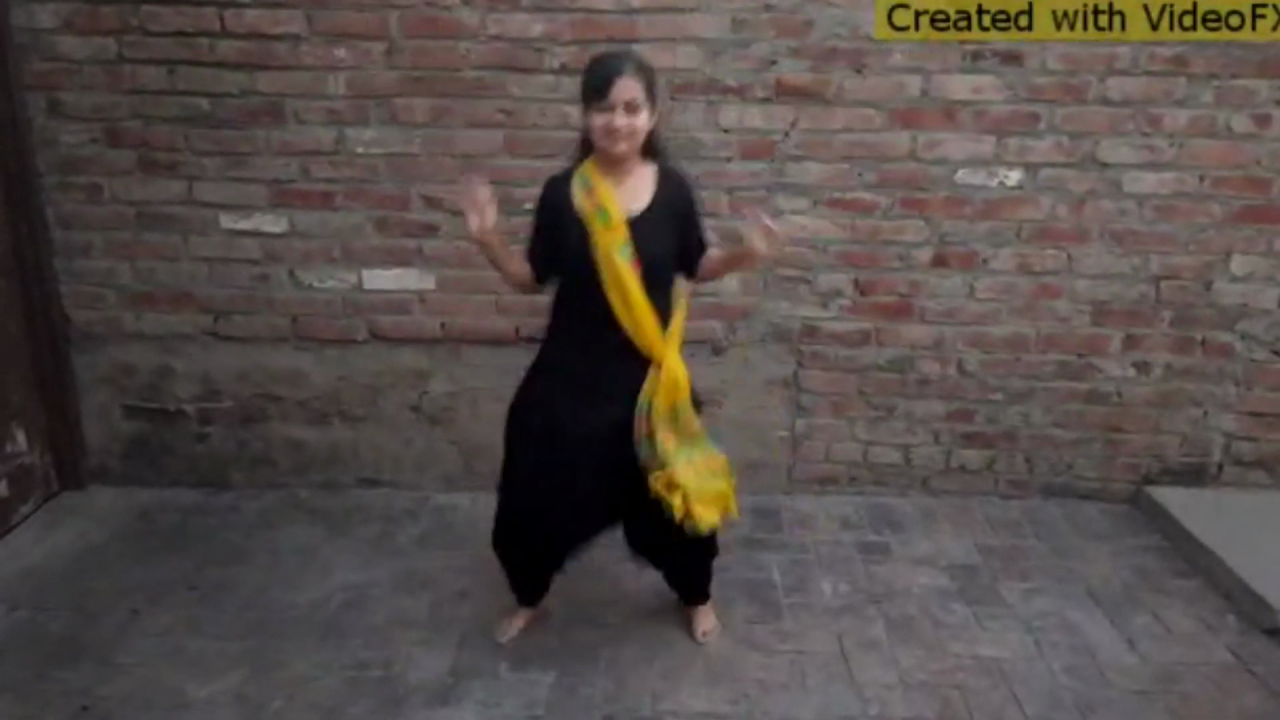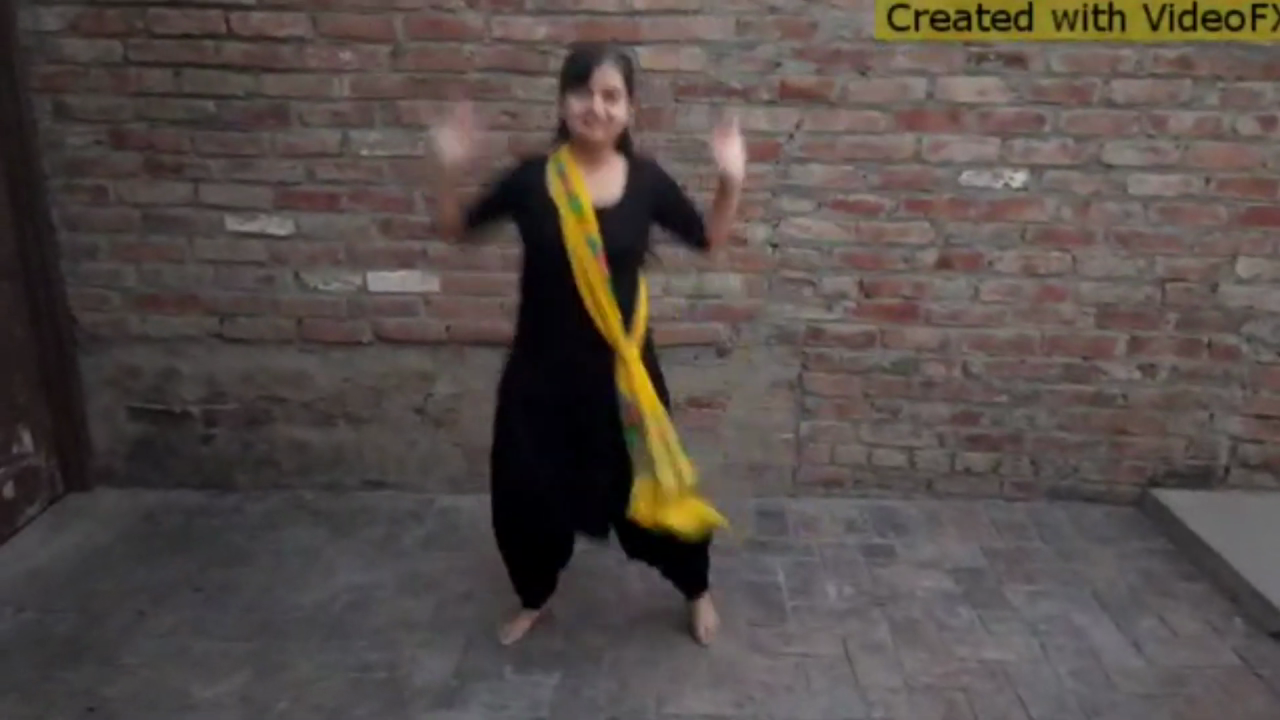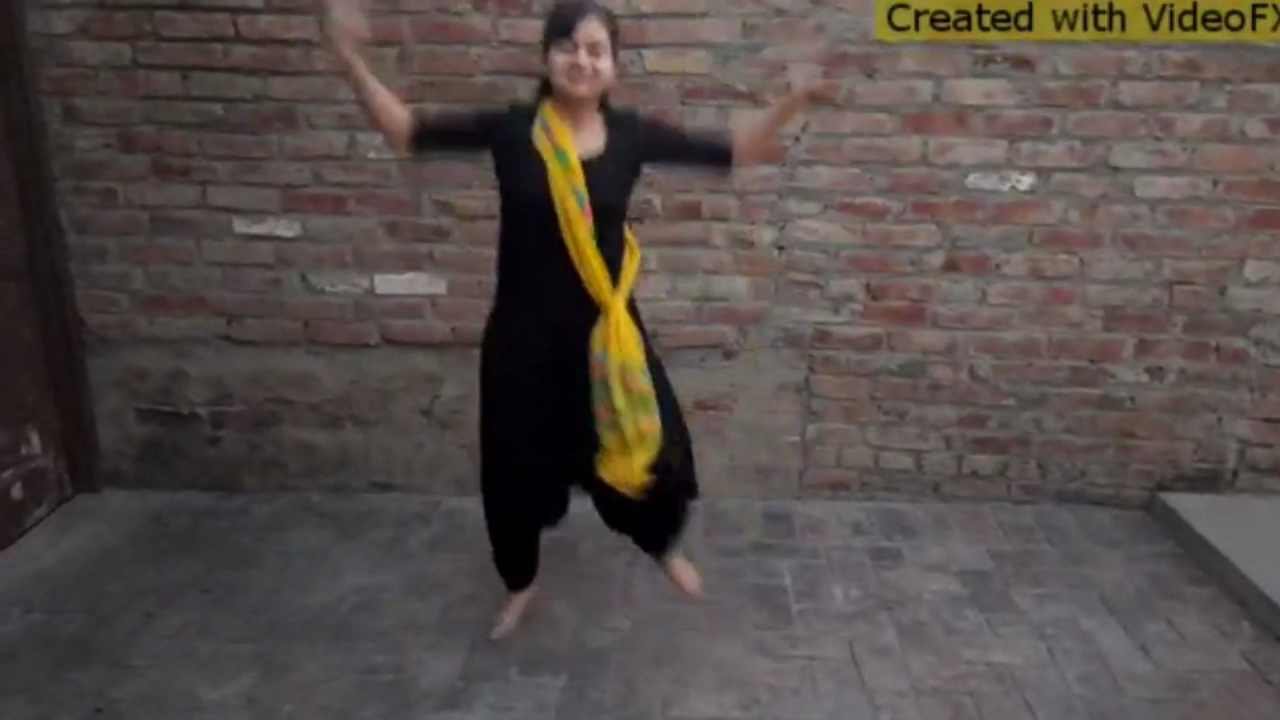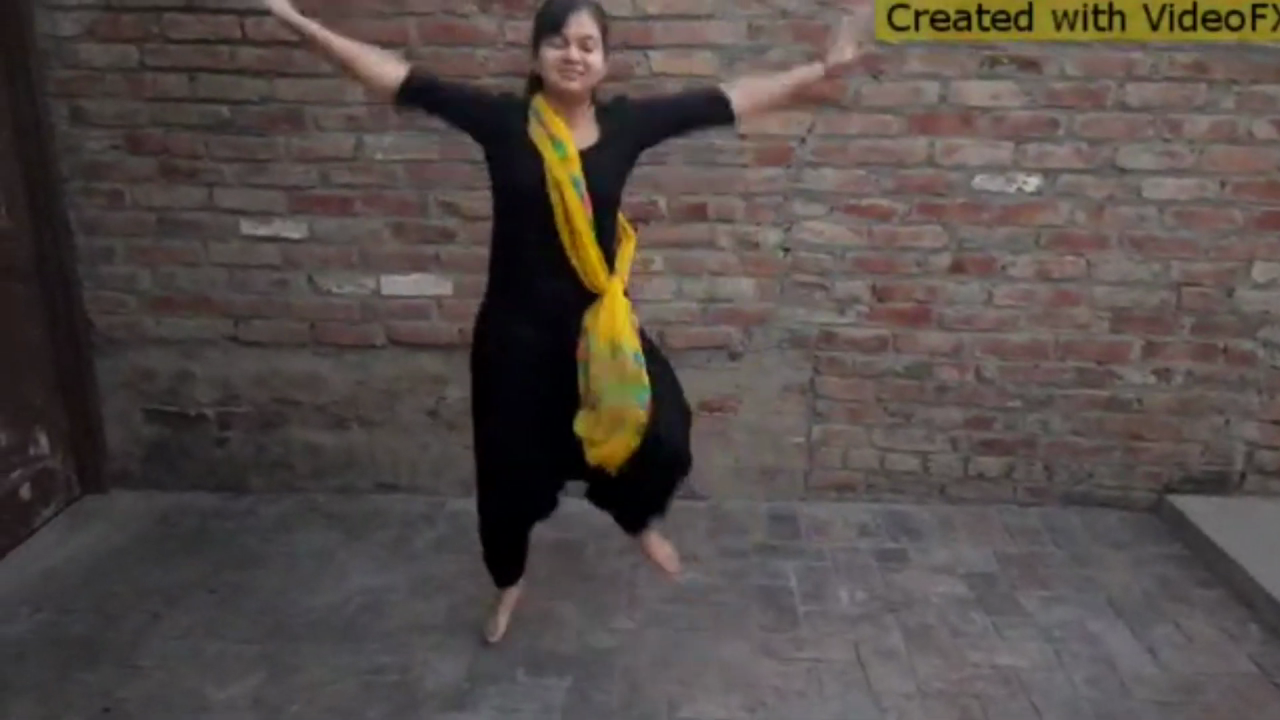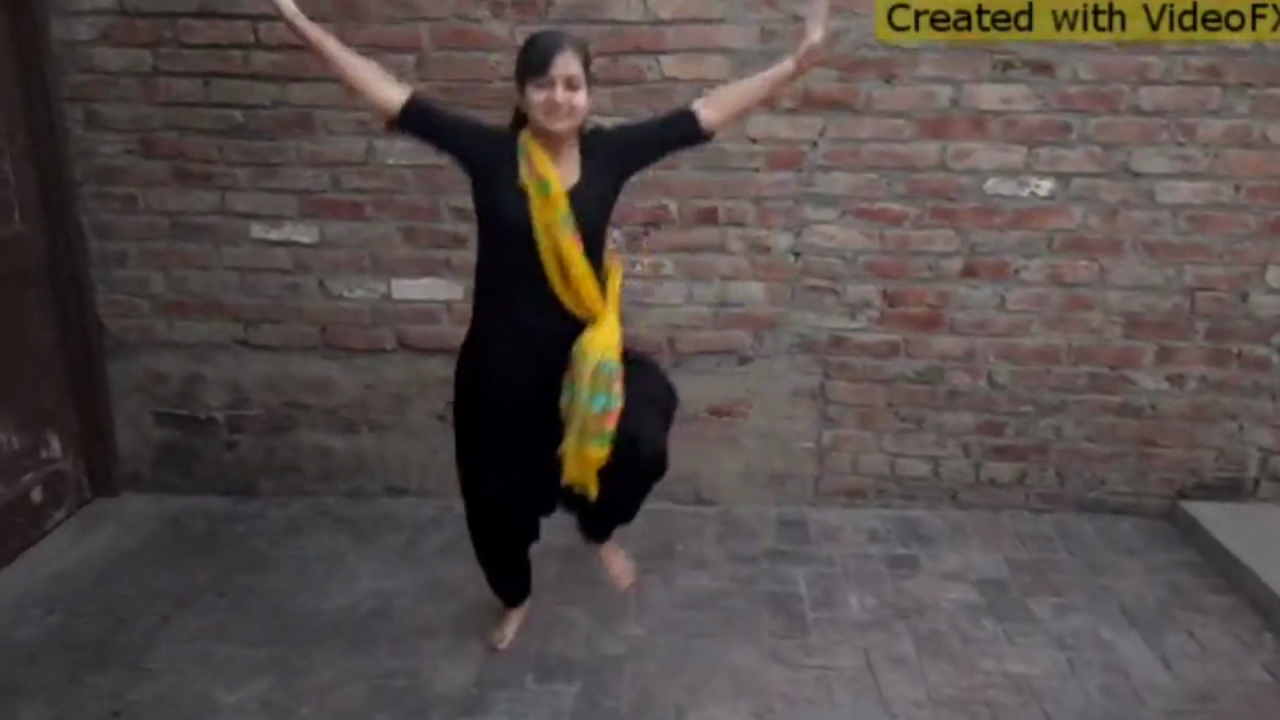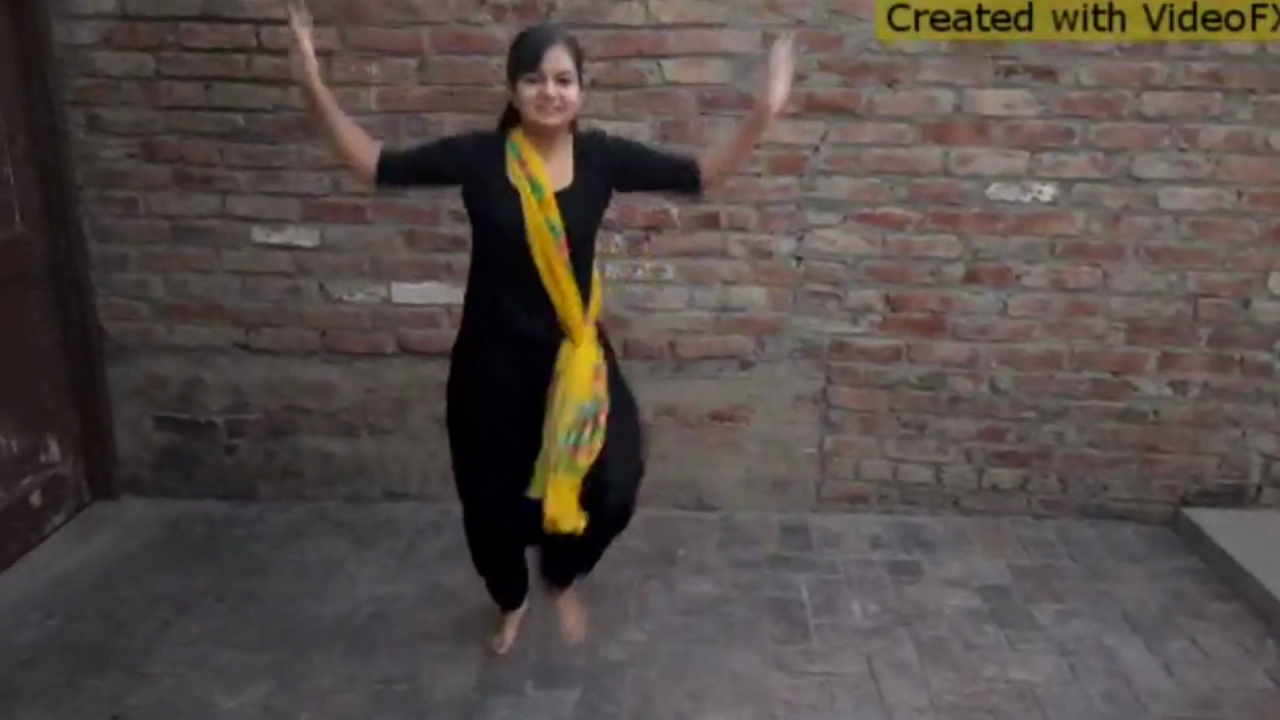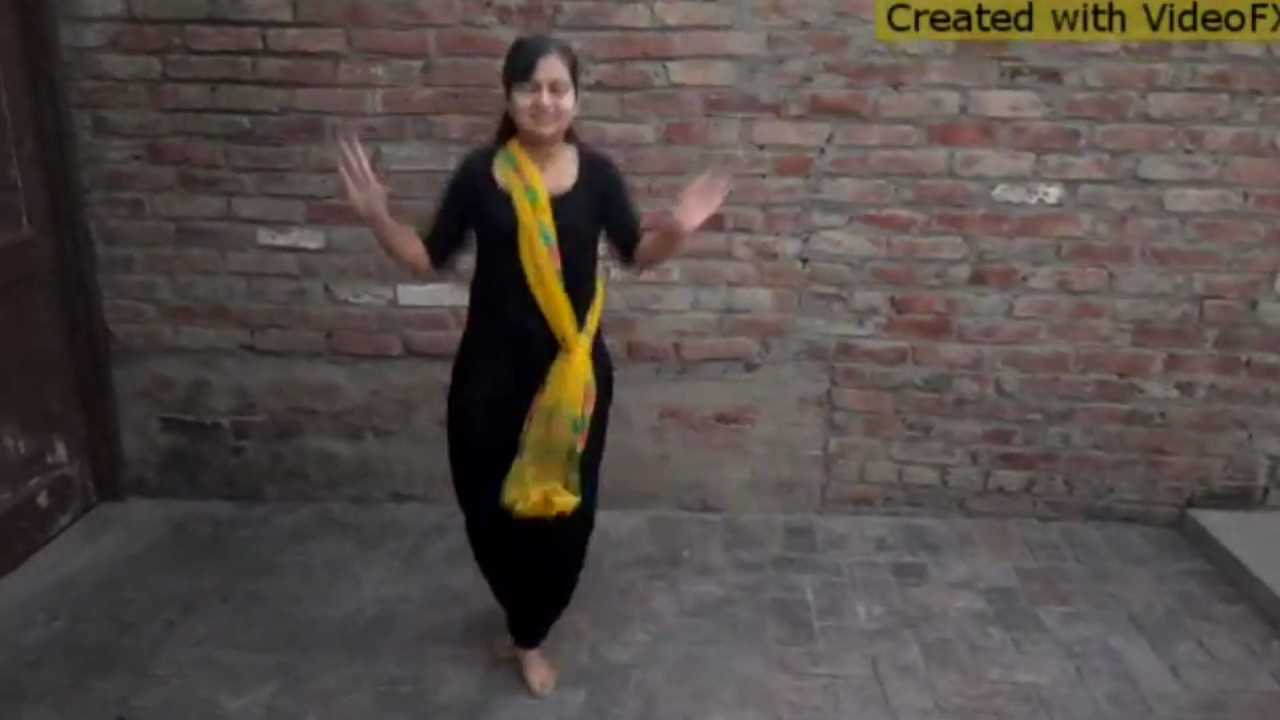
dt=0.1s
person 1, frame 1
left shoulder: (673, 189)
right shoulder: (561, 193)
left elbow: (699, 266)
right elbow: (530, 276)
left wrist: (745, 253)
right wrist: (489, 240)
left hip: (650, 377)
right hip: (567, 378)
left knee: (667, 507)
right knee: (534, 508)
left ankle: (696, 597)
right ankle: (527, 597)
person 1, frame 2
left shoulder: (647, 180)
right shoulder: (529, 179)
left elbow: (709, 237)
right elbow: (457, 227)
left wrist: (731, 183)
right wrist: (452, 171)
left hip: (620, 370)
right hip: (541, 372)
right knee: (527, 506)
left ankle: (697, 591)
right ankle: (534, 597)
person 1, frame 3
left shoulder: (632, 134)
right shoulder: (510, 130)
left elbow: (730, 156)
right elbow: (408, 134)
left wrist: (789, 106)
right wrist: (355, 64)
left hip: (605, 331)
right hip: (523, 334)
left knee: (656, 458)
right knee: (516, 470)
left ankle: (664, 544)
right ankle: (520, 582)
person 1, frame 4
left shoulder: (626, 121)
right shoulder: (501, 119)
left elbow: (730, 102)
right elbow: (399, 81)
left wrist: (822, 69)
left hip: (598, 320)
right hip: (514, 327)
left knee: (660, 435)
right knee: (510, 466)
left ankle: (638, 517)
right ankle: (508, 581)
person 1, frame 5
left shoulder: (610, 151)
right shoulder: (489, 151)
left elbow: (705, 113)
right elbow: (394, 99)
left wrist: (798, 60)
left hip: (584, 344)
right hip: (501, 355)
left knee: (639, 441)
right knee: (498, 491)
left ankle: (600, 527)
right ankle: (514, 599)
person 1, frame 6
left shoulder: (603, 156)
right shoulder: (476, 156)
left elbow: (698, 176)
right elbow: (375, 166)
left wrist: (761, 116)
right wrist: (316, 89)
left hip: (572, 354)
right hip: (491, 358)
left knee: (609, 490)
right knee: (492, 496)
left ankle: (562, 577)
right ankle: (511, 602)
person 1, frame 7
left shoulder: (597, 173)
right shoulder: (479, 172)
left elbow: (637, 256)
right elbow: (425, 258)
left wrist: (678, 228)
right wrist: (372, 212)
left hip: (572, 368)
right hip: (491, 368)
left knee: (559, 509)
right knee: (491, 508)
left ankle: (531, 635)
right ankle: (518, 615)
